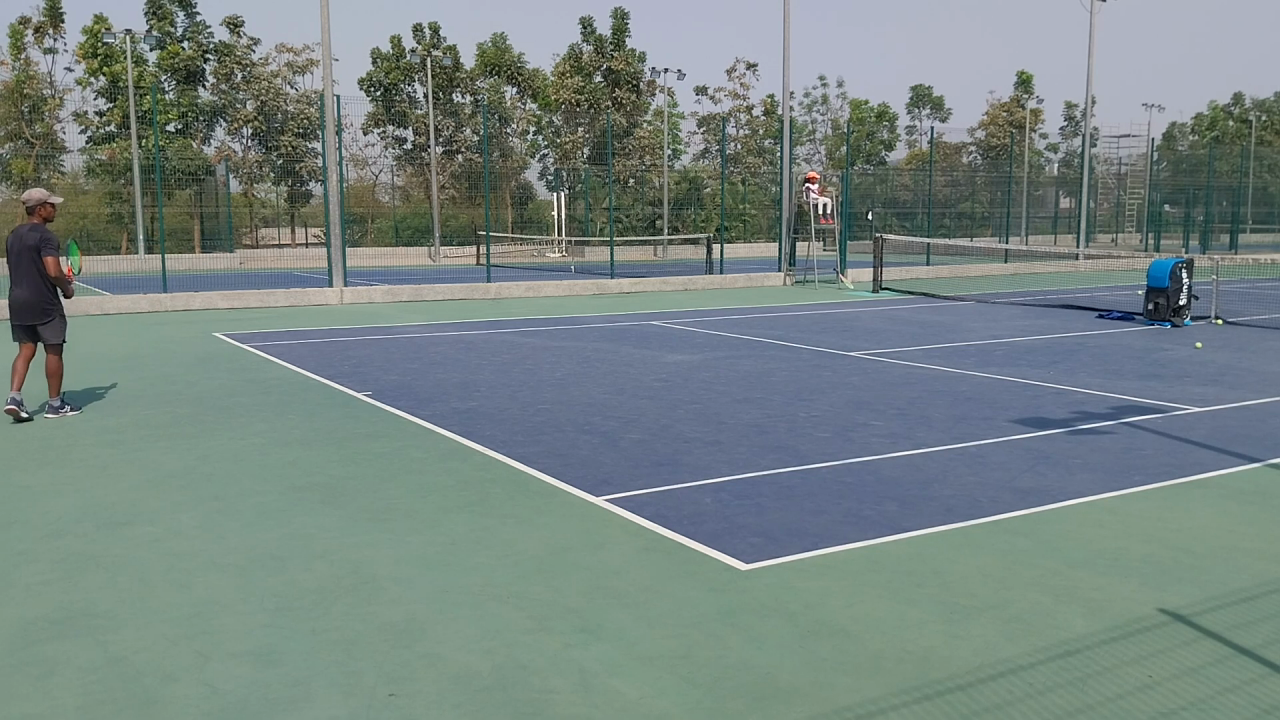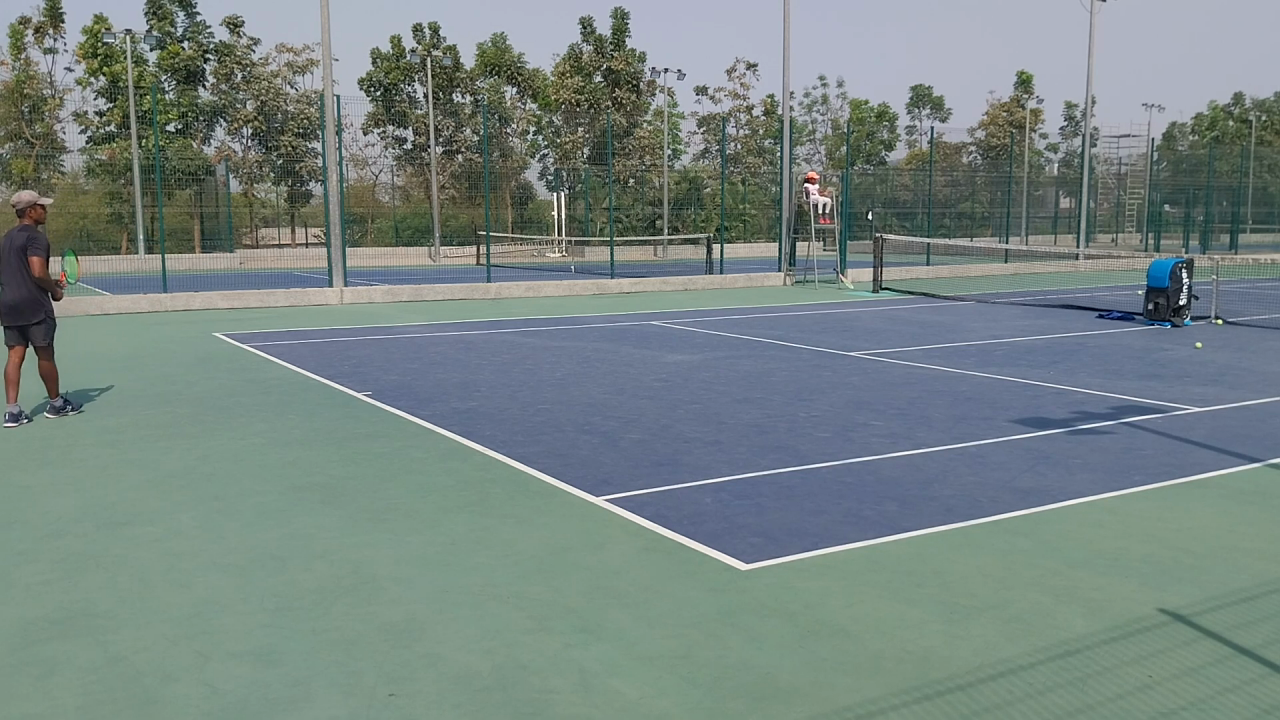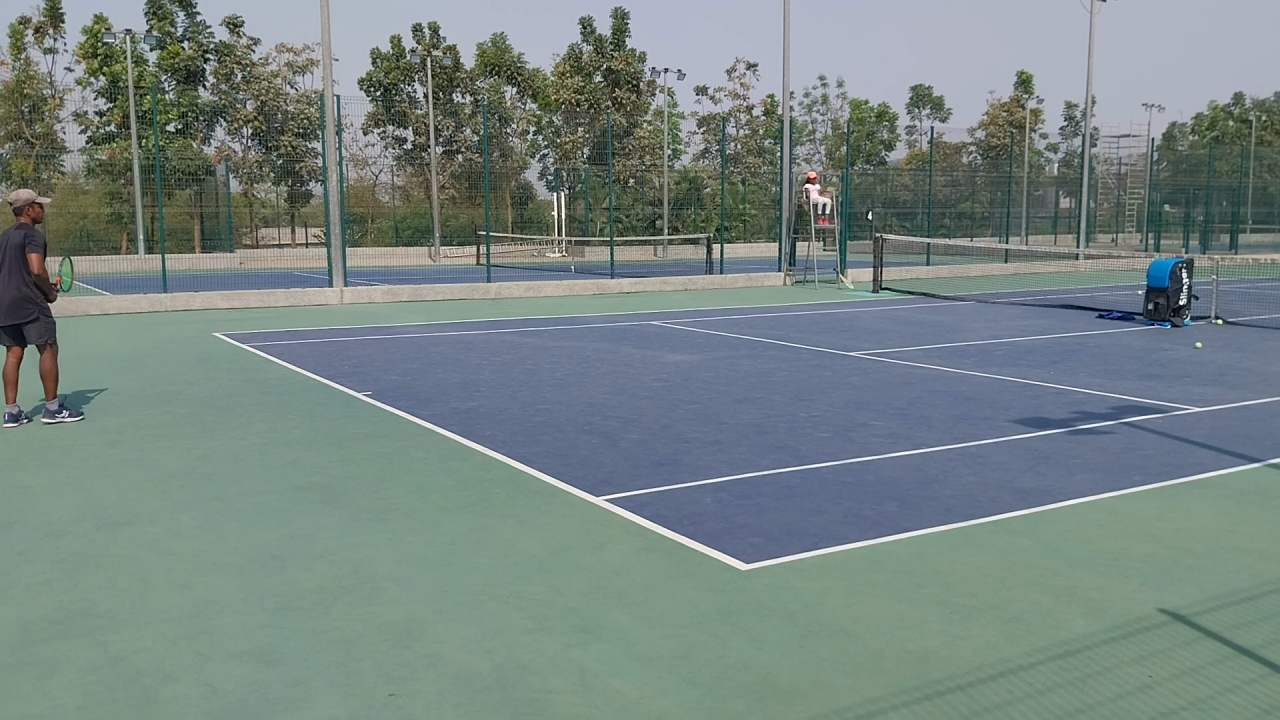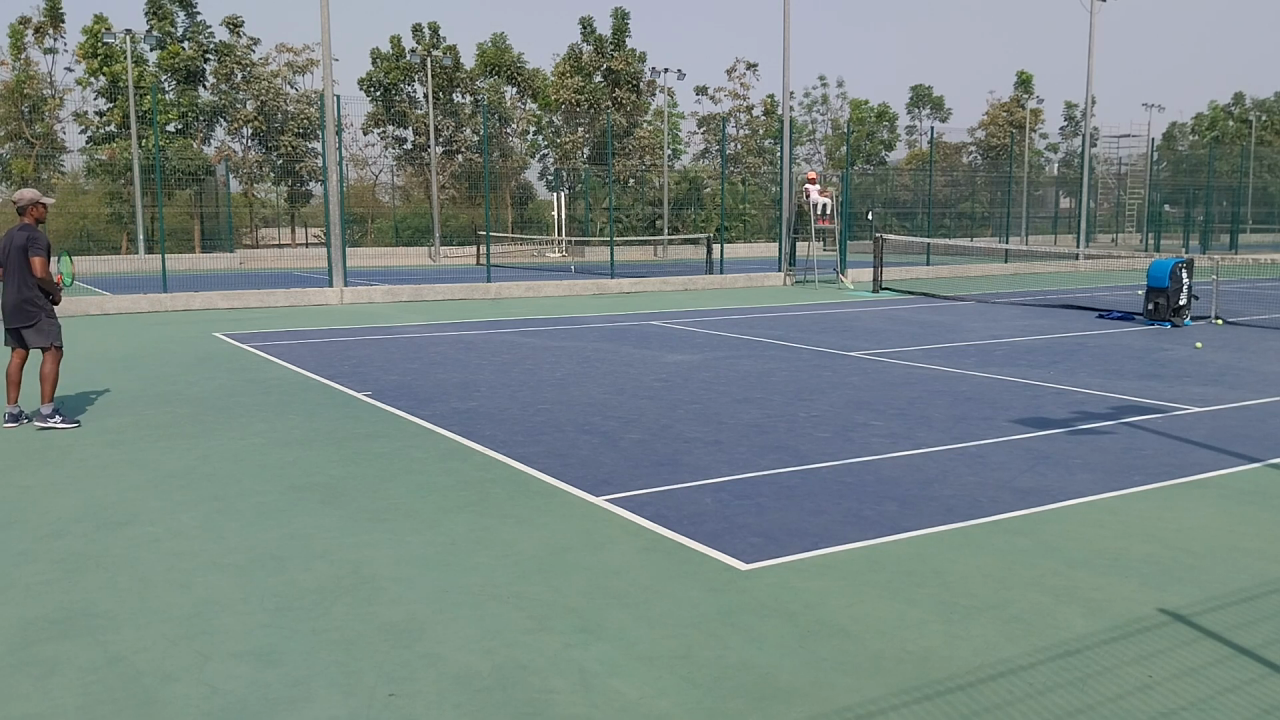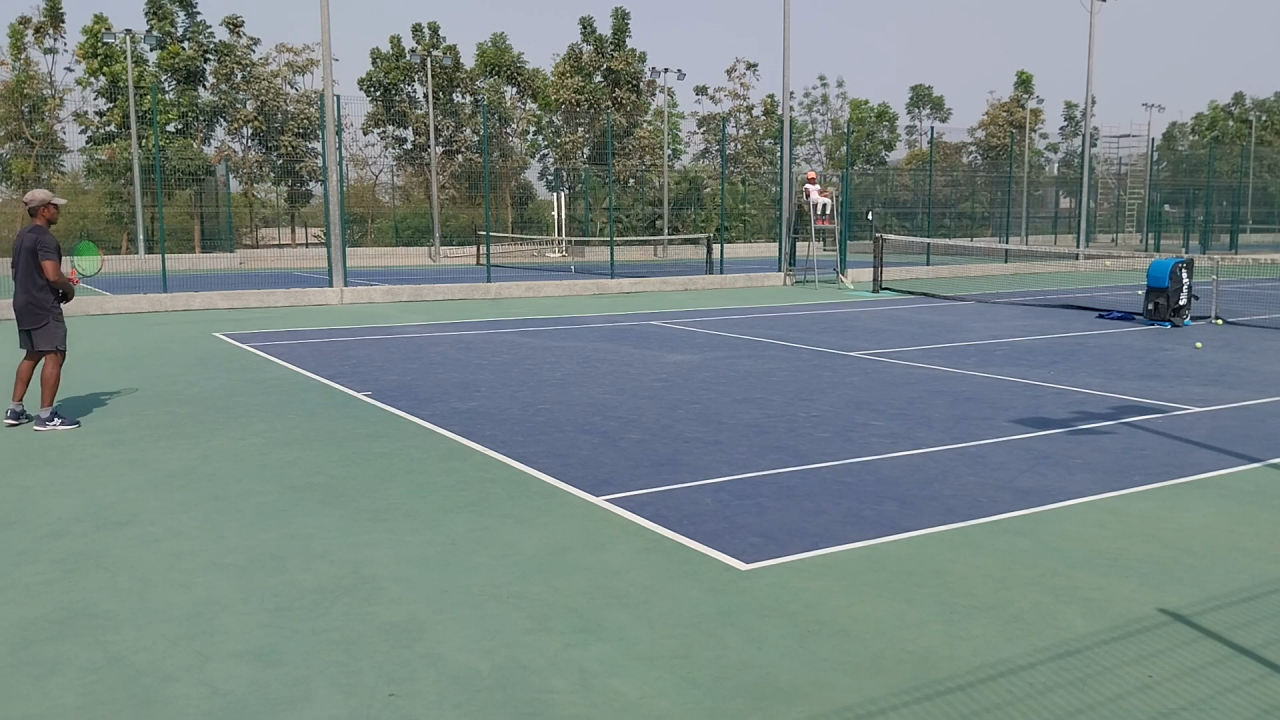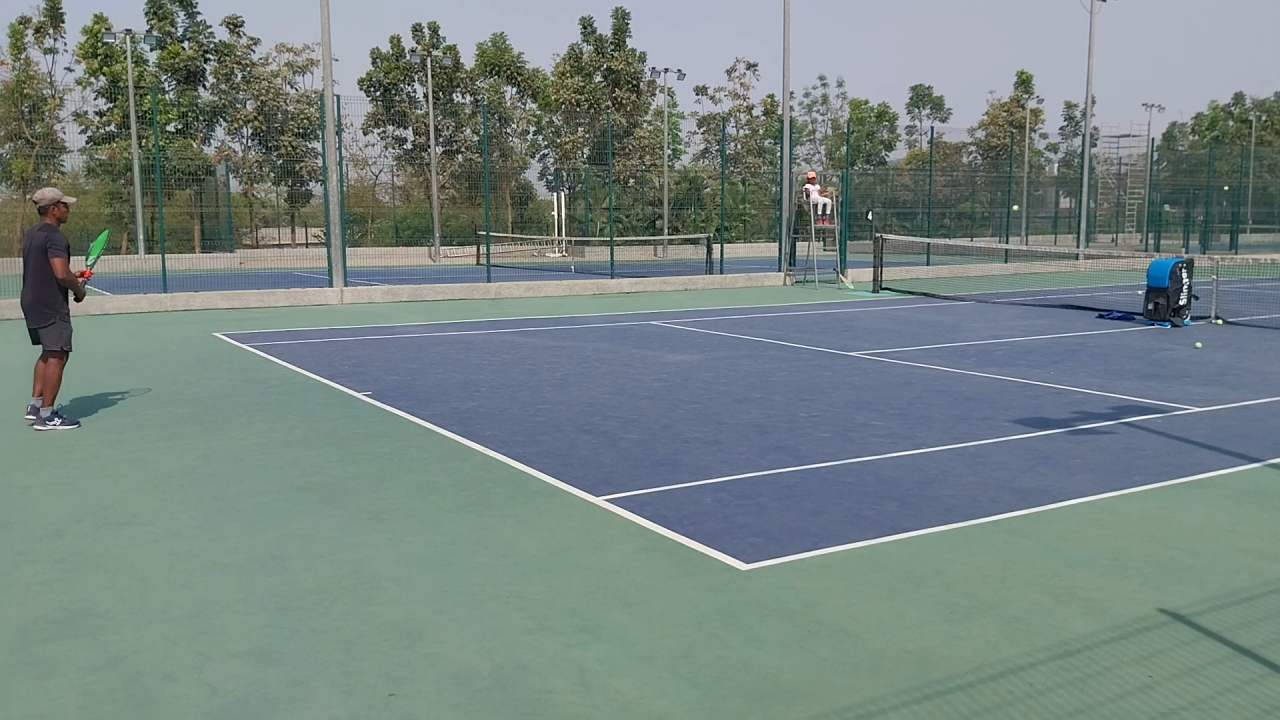
dt=0.2s
person 1, frame 1
left shoulder: (13, 236)
right shoulder: (45, 236)
right elbow: (54, 272)
left wrist: (59, 280)
right wrist: (66, 288)
left hip: (18, 301)
right hip: (44, 302)
left knee: (26, 350)
right knee: (54, 351)
left ankle: (14, 397)
right ankle: (55, 404)
person 1, frame 2
right shoulder: (35, 236)
right elbow: (38, 273)
left wrist: (49, 284)
right wrist: (54, 290)
right hip: (33, 304)
right knee: (45, 353)
right ankle: (56, 403)
person 1, frame 3
right shoulder: (32, 235)
right elbow: (37, 270)
right wrist: (49, 291)
right hip: (29, 303)
right knee: (48, 351)
right ankle: (53, 408)
person 1, frame 4
right shoulder: (35, 236)
right elbow: (41, 273)
right wrist: (55, 291)
right hip: (34, 306)
right knee: (52, 353)
right ankle: (46, 412)
person 1, frame 5
left shoulder: (22, 236)
right shoulder: (45, 238)
right elbow: (53, 276)
left wrist: (60, 282)
right wrist: (69, 288)
left hip: (23, 304)
right hip: (44, 307)
left knee: (32, 356)
right knee: (55, 356)
left ankle: (15, 409)
right ankle: (46, 416)
person 1, frame 6
left shoulder: (31, 234)
right shoulder: (54, 236)
right elbow: (61, 274)
left wrist: (72, 276)
right wrist: (78, 289)
left hip: (31, 302)
right hip: (51, 305)
left knee: (48, 354)
right knee: (57, 357)
left ankle: (36, 405)
right ankle: (47, 416)
